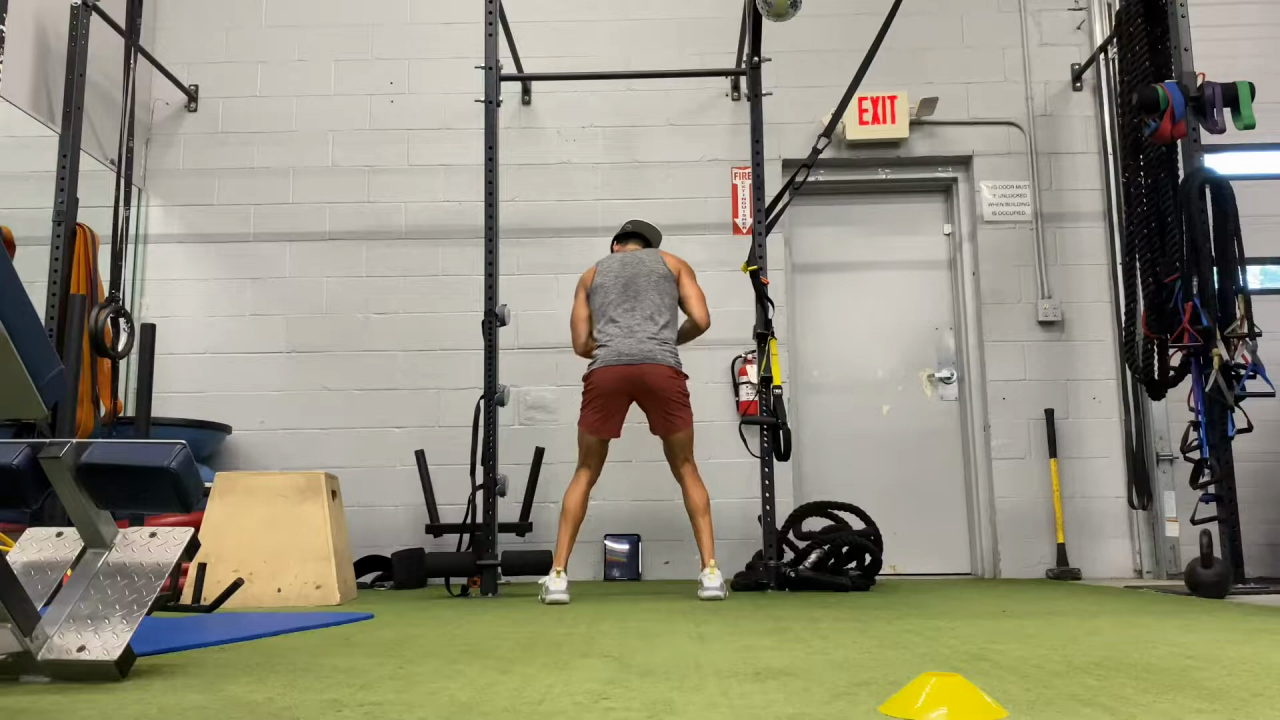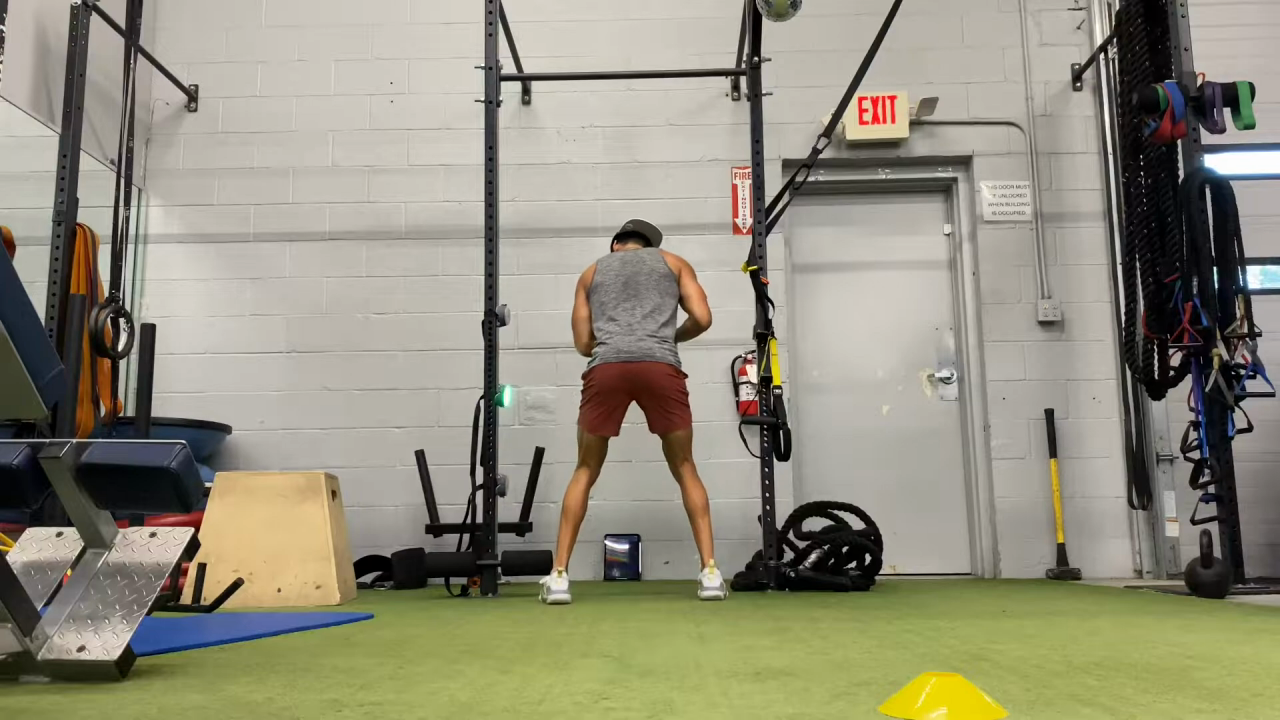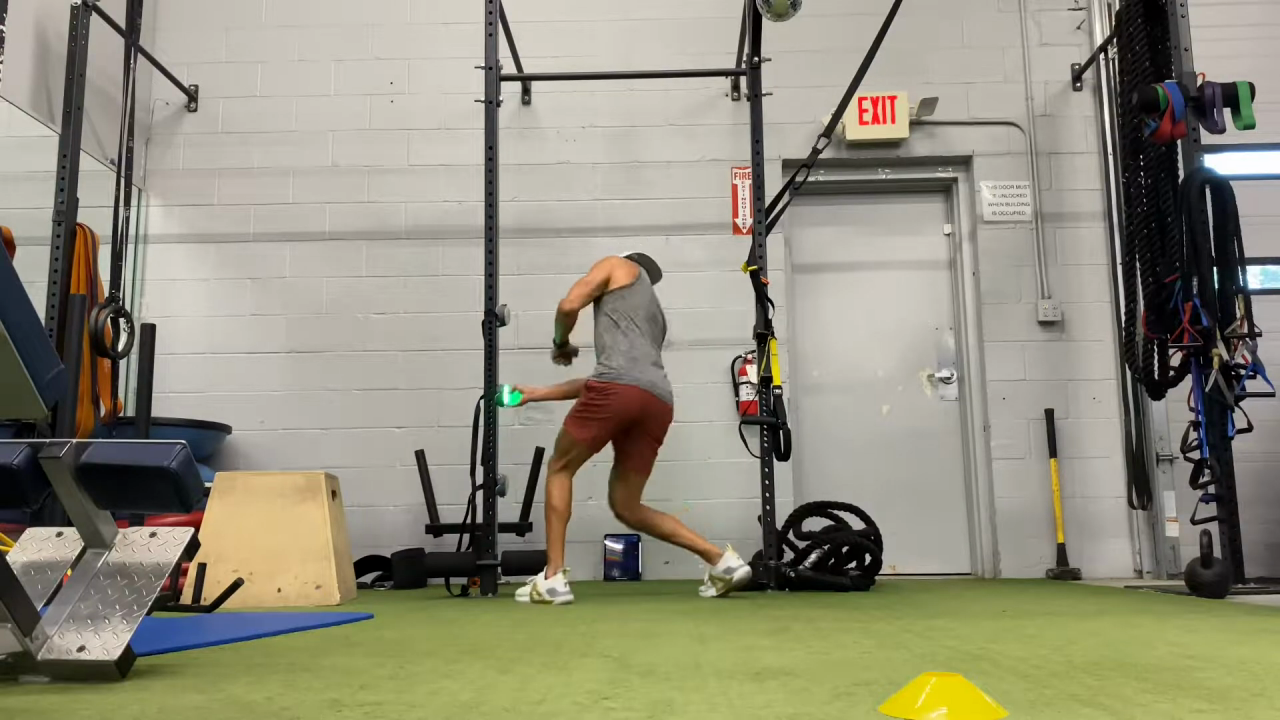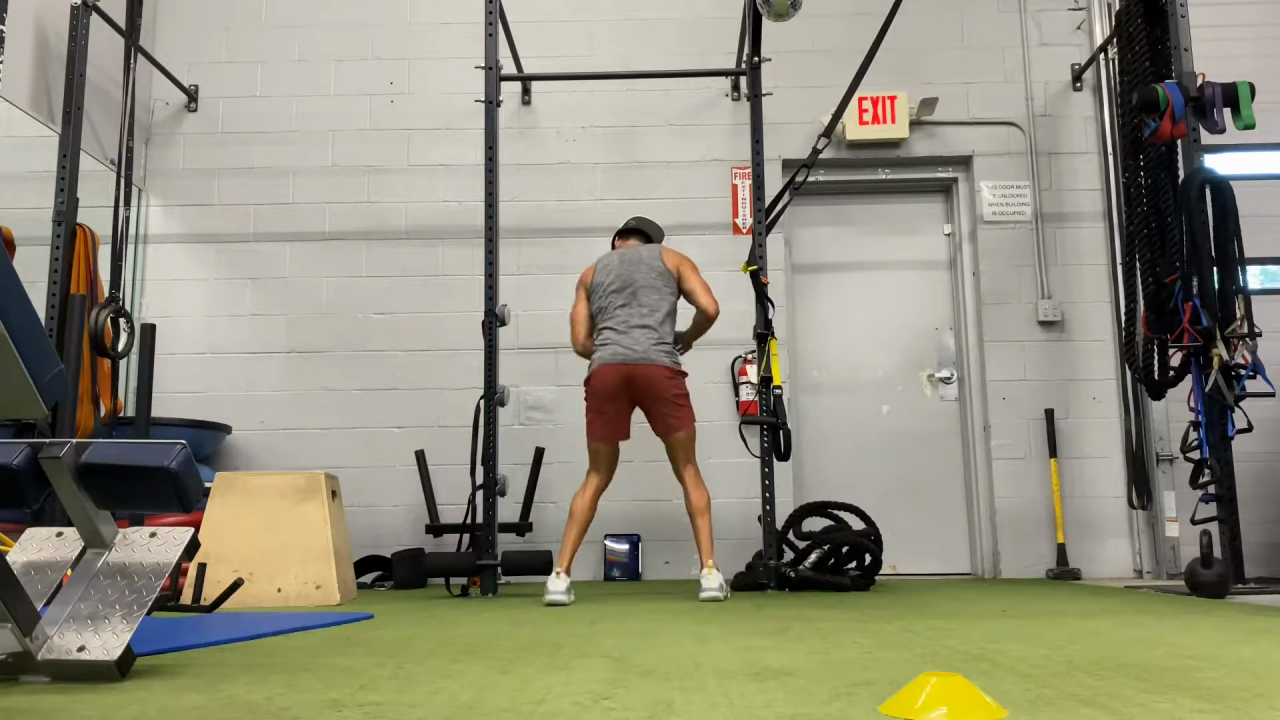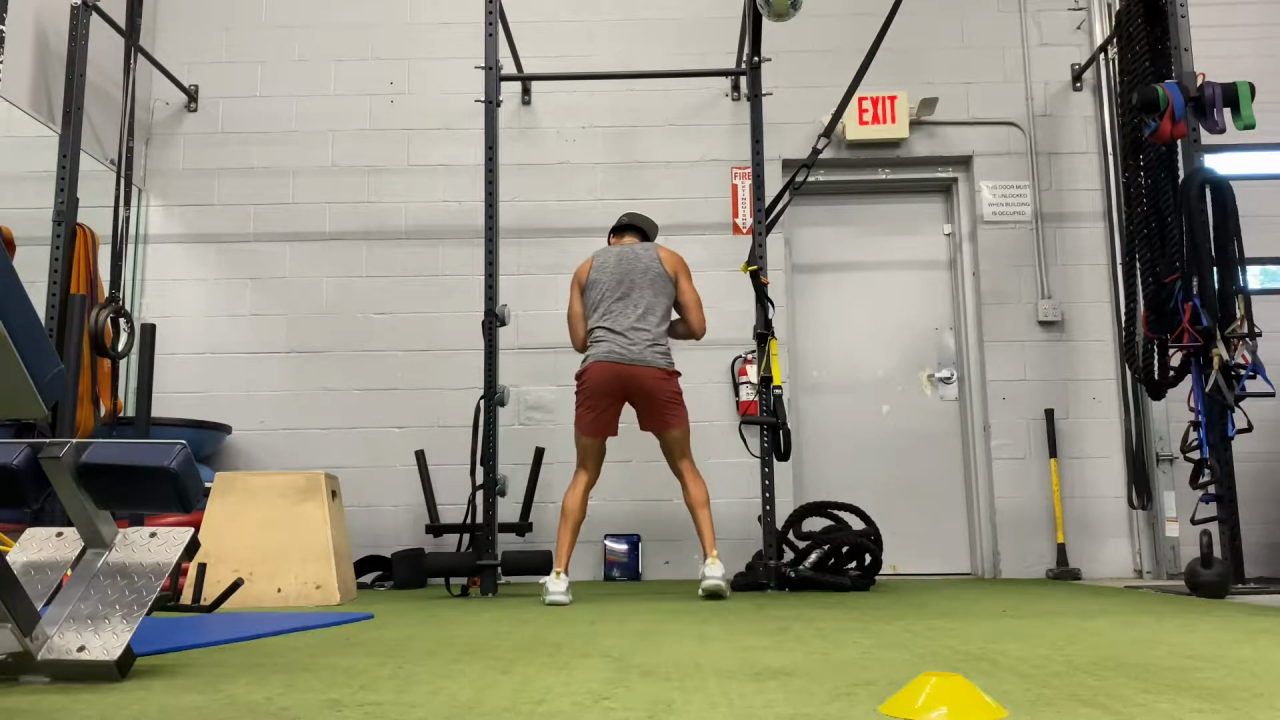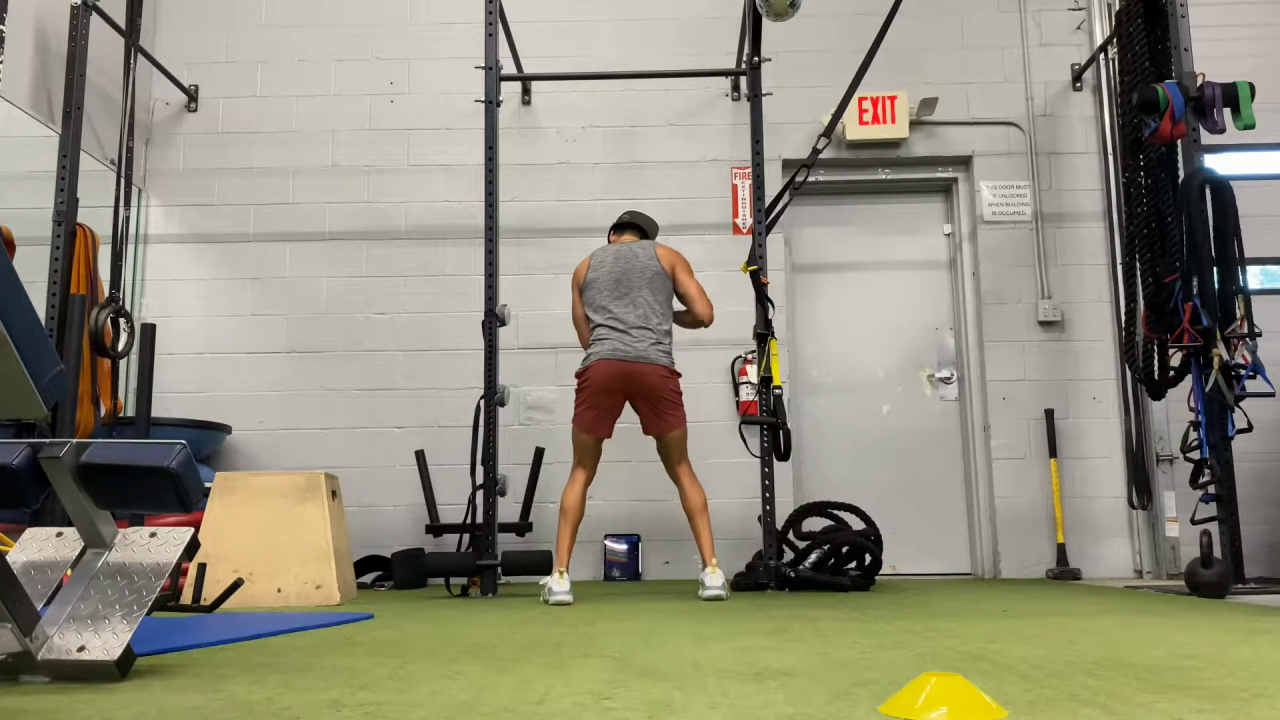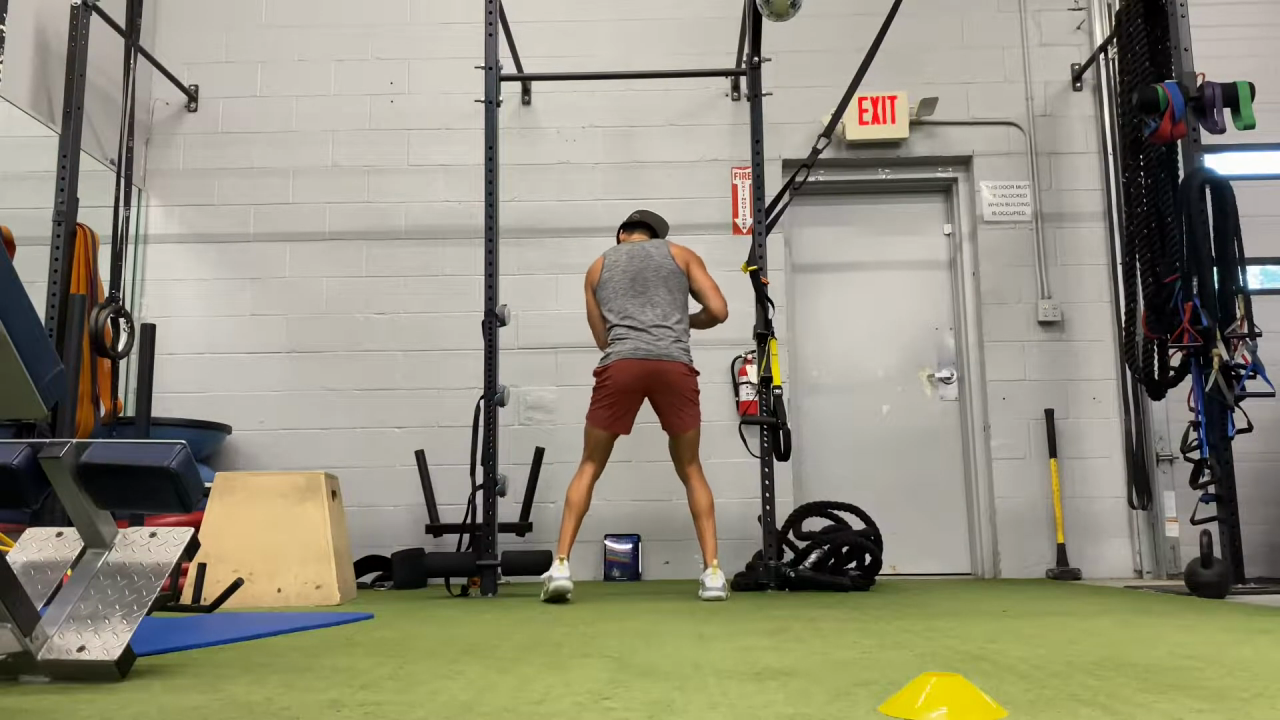
dt=0.4s
person 1, frame 1
left shoulder: (592, 275)
right shoulder: (673, 264)
left elbow: (581, 344)
right elbow: (701, 320)
left hip: (607, 371)
right hip: (660, 370)
left knee: (585, 474)
right knee: (686, 471)
left ankle: (557, 575)
right ankle: (710, 572)
person 1, frame 2
left shoulder: (592, 273)
right shoulder: (673, 262)
left elbow: (583, 343)
right elbow: (702, 318)
left hip: (607, 369)
right hip: (660, 368)
left knee: (585, 473)
right knee: (685, 471)
left ankle: (559, 574)
right ankle: (710, 573)
person 1, frame 3
left shoulder: (619, 268)
right shoulder: (655, 317)
left elbow: (569, 305)
left wrist: (560, 343)
right wrist: (541, 393)
left hip: (616, 389)
right hip: (658, 403)
left knee: (559, 471)
right knee: (627, 506)
left ankle: (554, 577)
right ankle: (723, 559)
person 1, frame 4
left shoulder: (592, 272)
right shoulder: (671, 258)
left elbow: (581, 344)
right elbow: (709, 309)
right wrist: (682, 340)
left hip: (607, 370)
right hip: (658, 369)
left knee: (597, 478)
right knee: (687, 472)
left ankle: (560, 576)
right ankle: (709, 573)
person 1, frame 5
left shoulder: (586, 268)
right shoulder: (669, 259)
left elbow: (579, 340)
right elbow: (697, 328)
left hip: (600, 369)
right hip: (653, 370)
left knee: (584, 475)
right knee: (685, 467)
left ankle: (559, 576)
right ankle: (712, 563)
person 1, frame 6
left shoulder: (586, 267)
right shoulder: (668, 257)
right elbow: (704, 315)
left hip: (601, 367)
right hip: (654, 368)
left knee: (581, 473)
right knee: (681, 471)
left ankle: (559, 577)
right ankle: (711, 572)
person 1, frame 7
left shoulder: (598, 268)
right shoulder: (680, 254)
right elbow: (719, 311)
left hip: (620, 366)
right hip: (673, 366)
left knee: (589, 467)
right knee: (691, 471)
left ankle: (561, 565)
right ankle: (713, 573)
